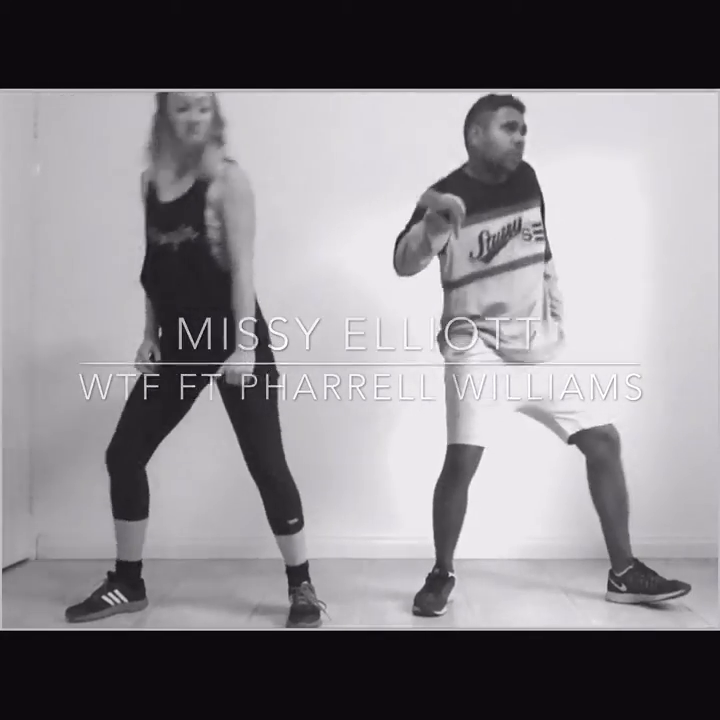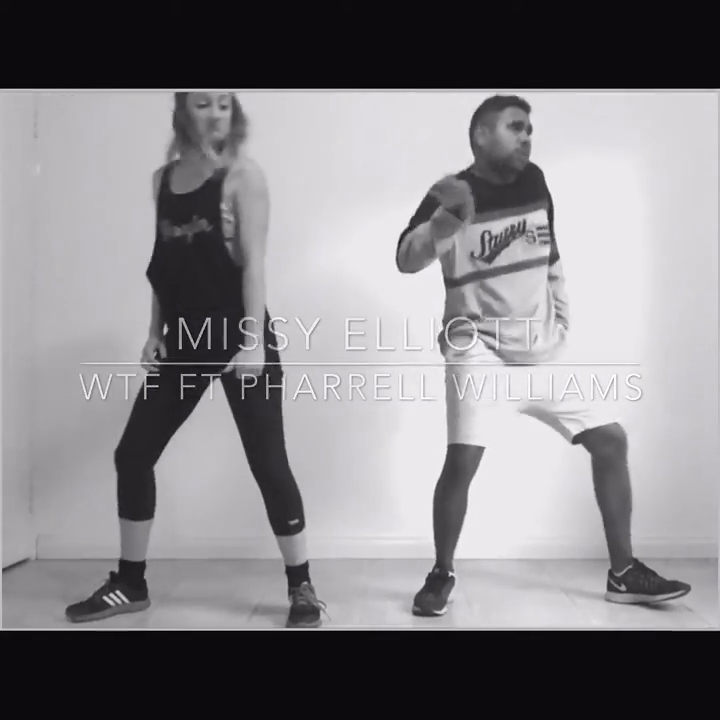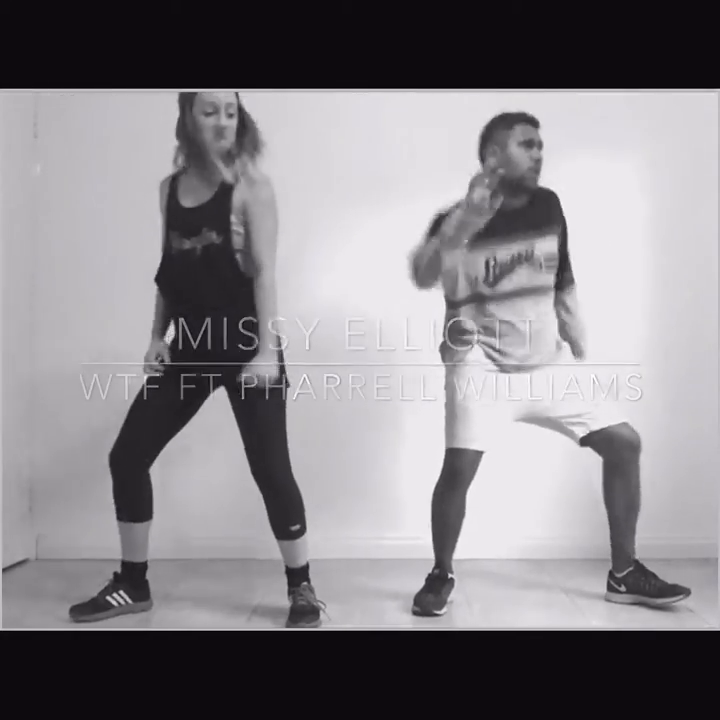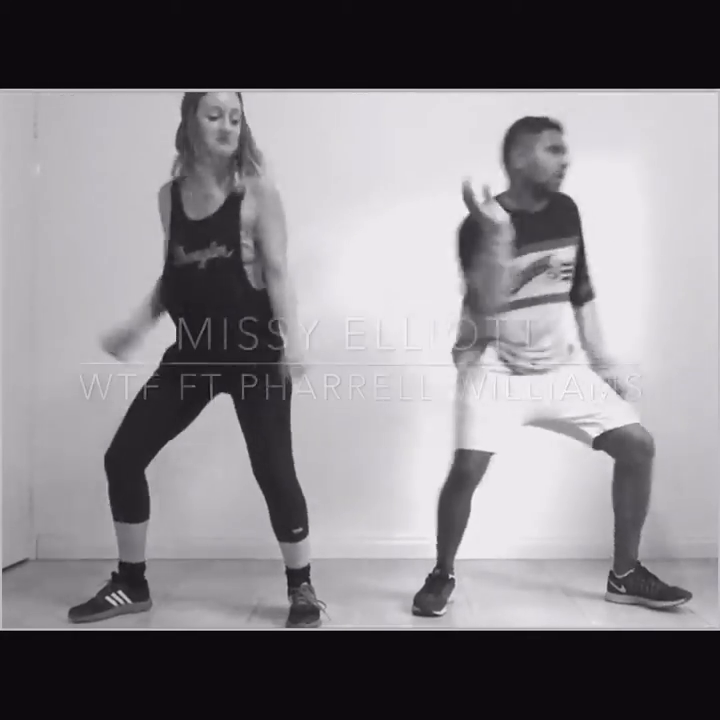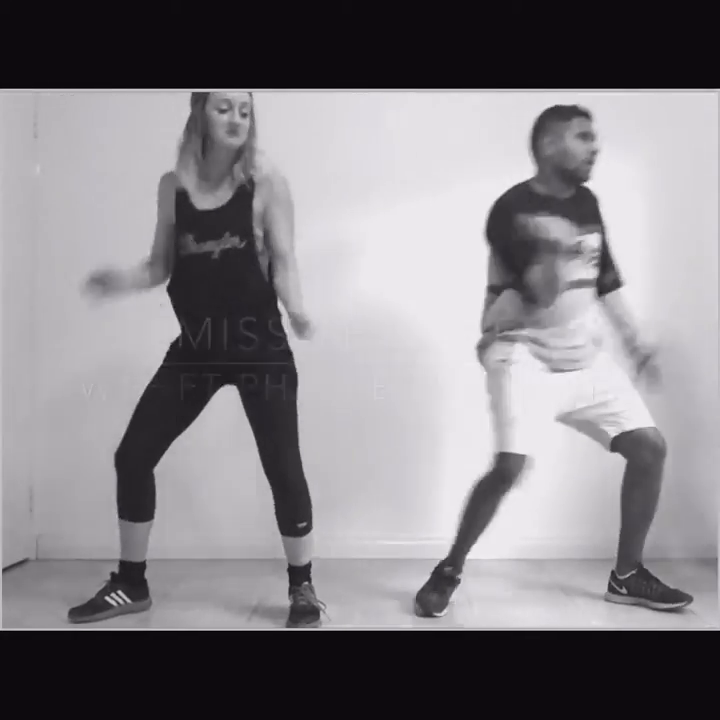
dt=0.1s
person 1, frame 1
left shoulder: (226, 176)
right shoulder: (152, 180)
left elbow: (242, 265)
right elbow: (155, 268)
left wrist: (246, 346)
right wrist: (148, 337)
left hip: (232, 340)
right hip: (177, 345)
left knee: (266, 462)
right knee: (123, 454)
left ankle: (301, 586)
right ankle: (127, 583)
person 1, frame 2
left shoulder: (243, 172)
right shoulder: (163, 179)
left elbow: (253, 259)
right elbow: (163, 263)
left wrist: (254, 341)
right wrist: (154, 332)
left hip: (240, 339)
right hip: (184, 343)
left knee: (268, 462)
right knee: (133, 454)
left ankle: (301, 587)
right ankle: (129, 584)
person 1, frame 3
left shoulder: (252, 183)
right shoulder: (170, 187)
left elbow: (266, 271)
right elbow: (170, 272)
left wrist: (267, 349)
right wrist: (157, 337)
left hip: (246, 346)
right hip: (189, 348)
left knee: (270, 468)
right knee: (127, 456)
left ankle: (300, 587)
right ankle: (132, 584)
person 1, frame 4
left shoulder: (258, 191)
right shoulder: (170, 195)
left elbow: (277, 275)
right elbow: (173, 274)
left wrist: (291, 340)
right wrist: (141, 322)
left hip: (255, 353)
right hip: (192, 354)
left knee: (274, 473)
right knee: (122, 457)
left ankle: (301, 588)
right ankle: (131, 584)
person 1, frame 5
left shoulder: (267, 182)
right shoulder: (172, 186)
left elbow: (283, 260)
right elbow: (162, 265)
left wrist: (296, 308)
right wrist: (126, 280)
left hip: (259, 346)
right hip: (195, 347)
left knee: (284, 466)
right knee: (133, 456)
left ankle: (301, 588)
right ankle: (130, 584)
person 2, frame 1
left shoulder: (526, 179)
right shoulder: (448, 196)
right elbow: (404, 265)
left wrist: (558, 320)
right wrist: (433, 225)
left hip: (540, 349)
right hip: (477, 351)
left knee: (604, 442)
right knee: (461, 462)
left ankle: (623, 572)
right ankle: (442, 573)
person 2, frame 2
left shoulder: (534, 183)
right shoulder: (450, 197)
right elbow: (408, 260)
left wrist: (563, 320)
right wrist: (444, 216)
left hip: (544, 351)
right hip: (482, 352)
left knee: (611, 439)
right knee: (462, 461)
left ankle: (623, 572)
right ankle: (442, 573)
person 2, frame 3
left shoulder: (548, 206)
right shoulder: (462, 215)
right elbow: (422, 275)
left wrist: (579, 348)
right wrist: (465, 221)
left hip: (545, 360)
right hip: (481, 361)
left knee: (624, 443)
right knee: (459, 467)
left ankle: (624, 573)
right ankle: (441, 575)
person 2, frame 4
left shoulder: (567, 213)
right shoulder: (481, 226)
left elbow: (581, 294)
right elbow: (486, 303)
left wrist: (603, 361)
right wrist: (495, 233)
left hip: (560, 363)
right hip: (496, 361)
left knee: (637, 444)
right knee: (468, 468)
left ankle: (625, 574)
right ankle: (442, 574)
person 2, frame 5
left shoulder: (586, 204)
right shoulder: (513, 210)
left elbow: (605, 282)
right elbow: (541, 298)
left wrist: (635, 342)
right wrist: (553, 249)
left hip: (585, 357)
right hip: (521, 353)
left knee: (650, 447)
right knee: (510, 467)
left ankle: (626, 575)
right ankle: (449, 570)
